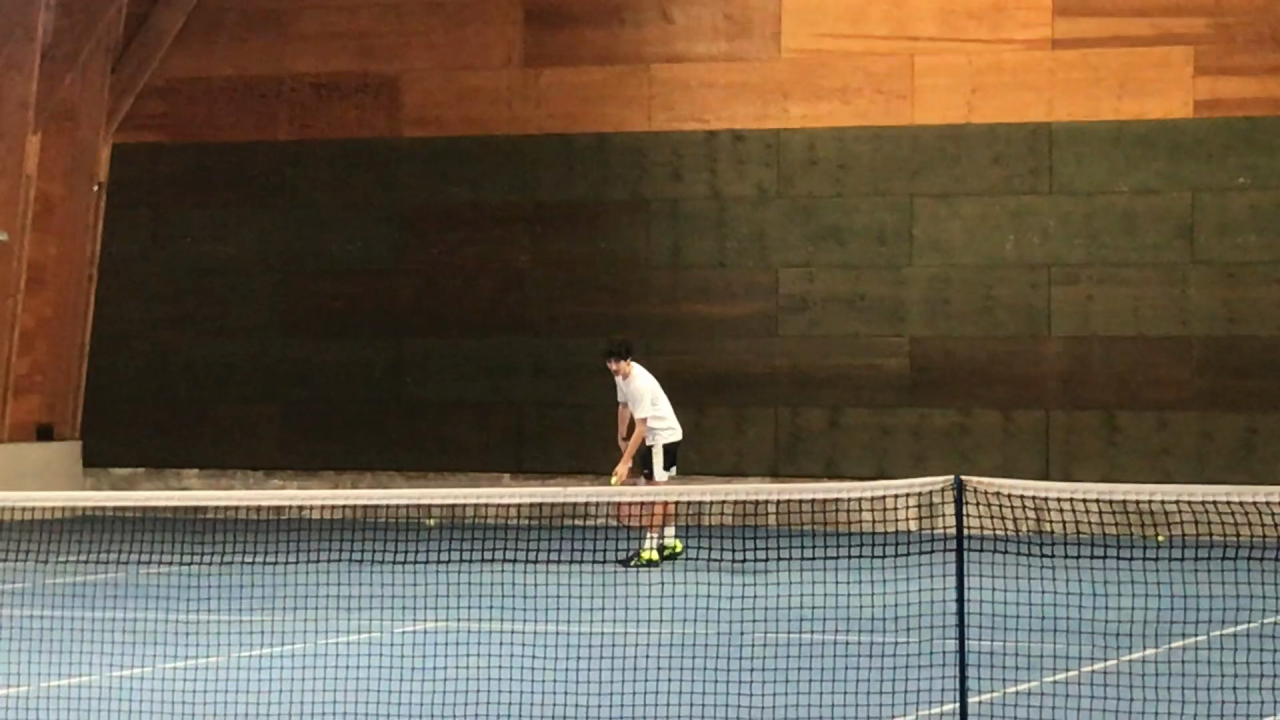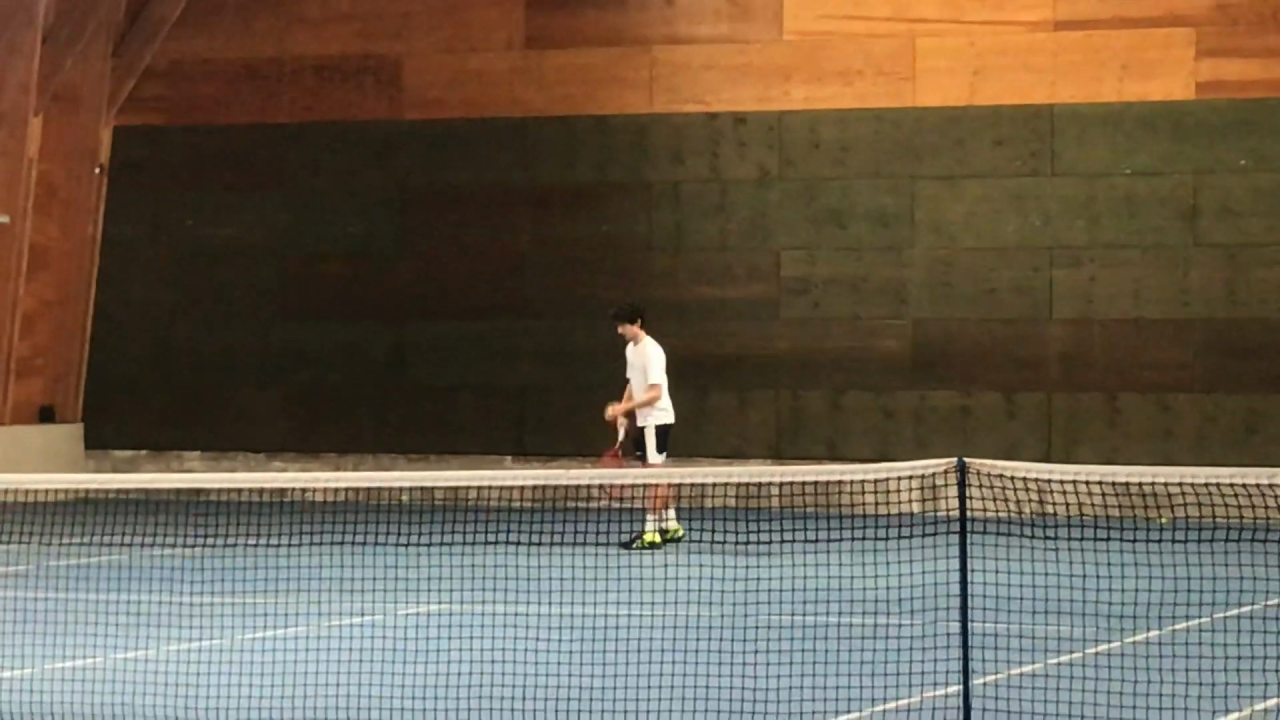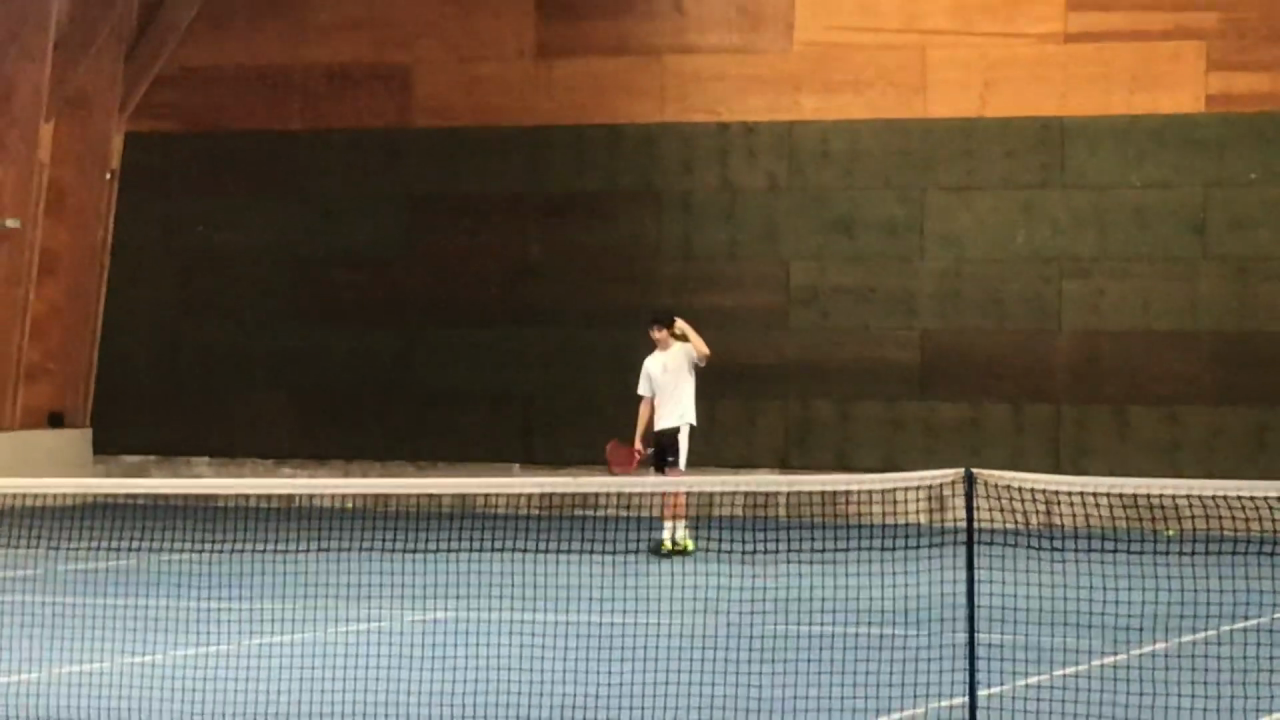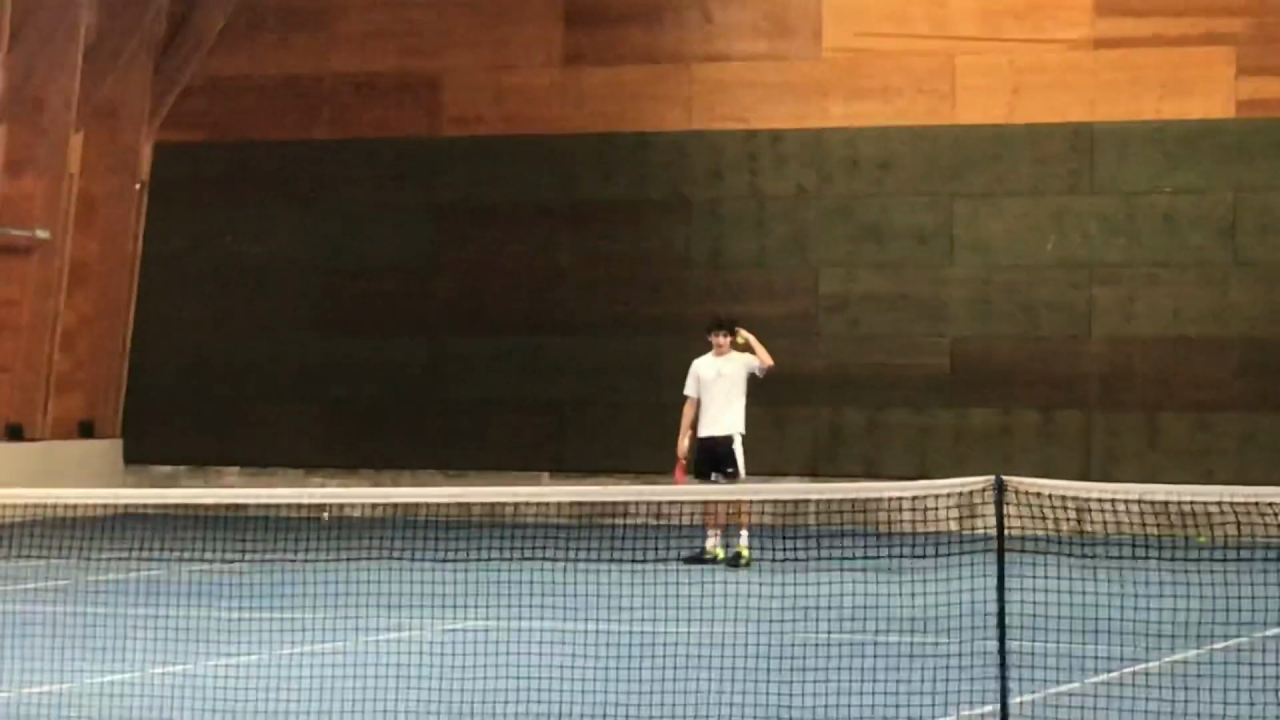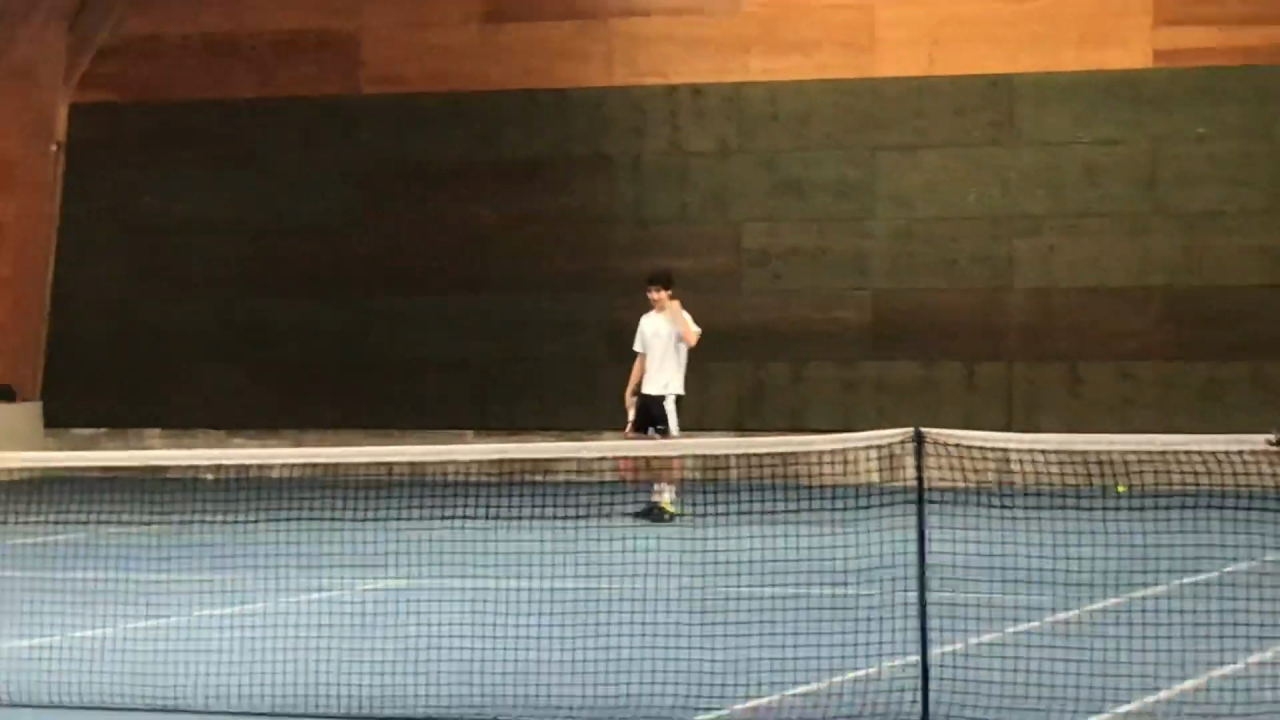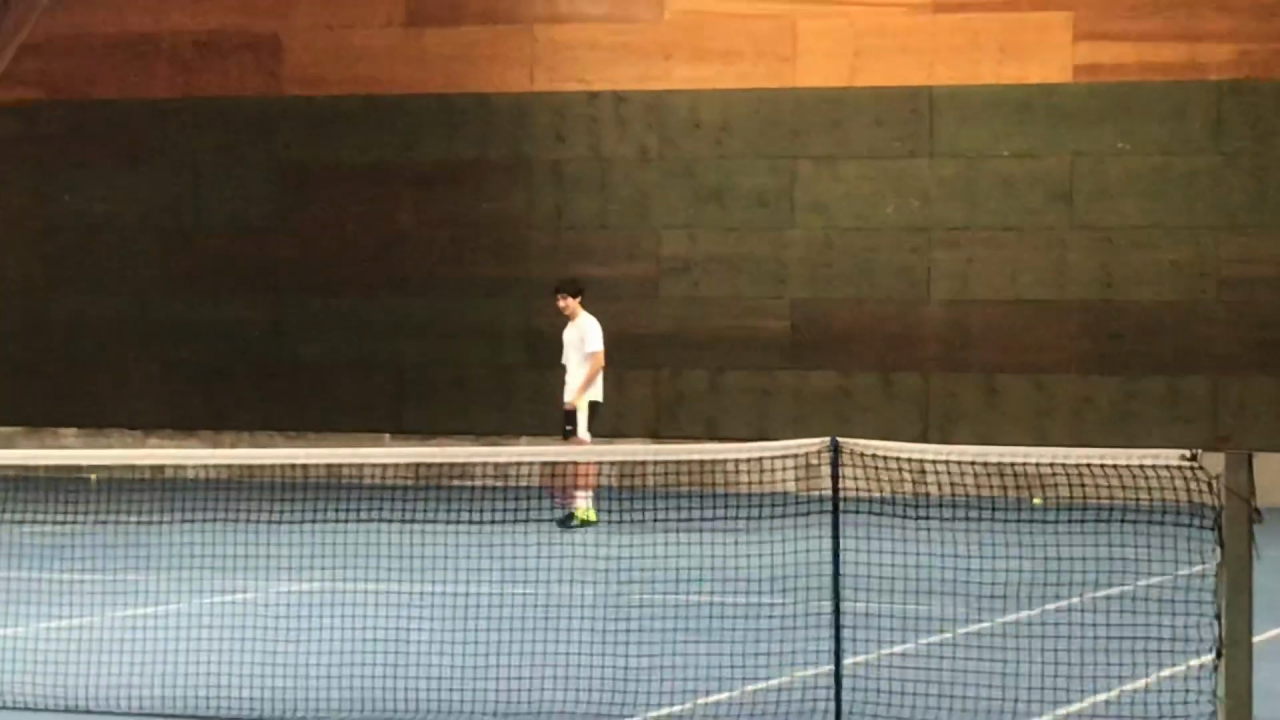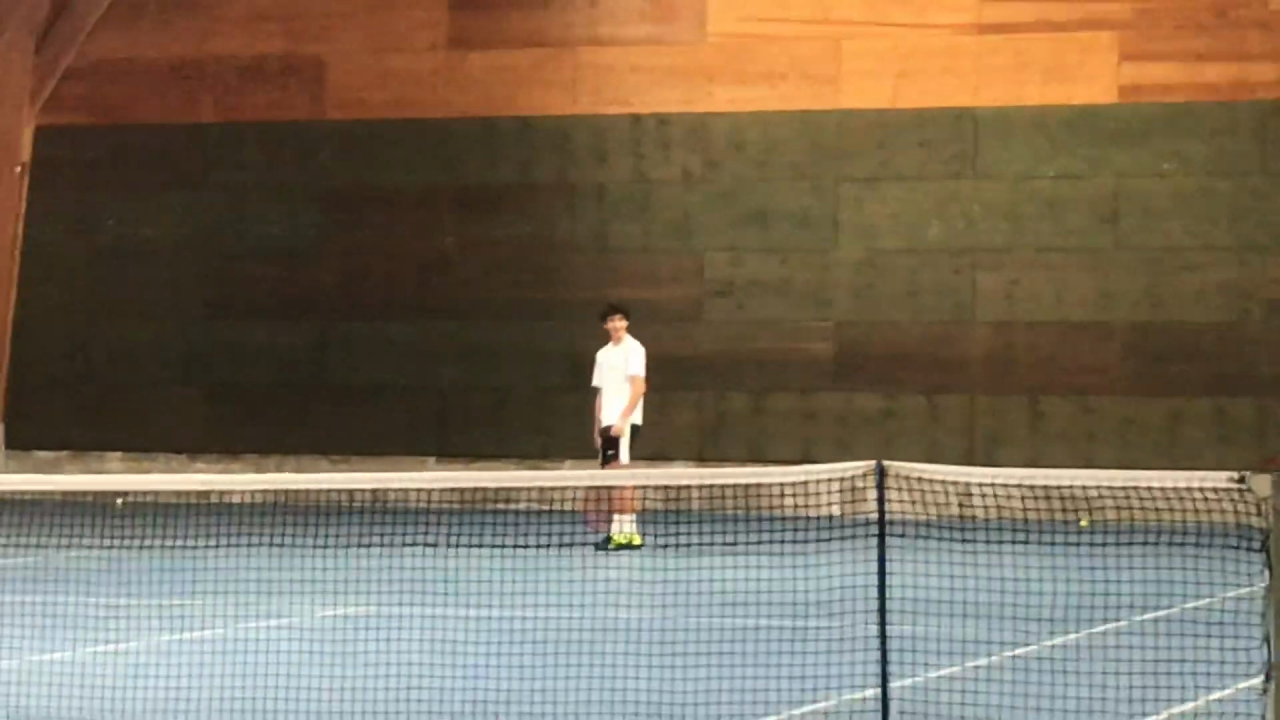
dt=0.7s
person 1, frame 1
left shoulder: (640, 384)
right shoulder: (622, 375)
left elbow: (640, 429)
right elbow: (623, 406)
left wrist: (624, 463)
right wrist: (621, 438)
left hip: (663, 436)
right hip: (662, 435)
left ankle: (650, 550)
right ankle: (670, 543)
person 1, frame 2
left shoulder: (652, 351)
right shoulder: (630, 349)
left elbow: (656, 394)
left wrist: (623, 408)
right wrist: (622, 412)
left hip: (657, 419)
right hip: (645, 420)
left ankle: (651, 533)
right ankle: (671, 526)
person 1, frame 3
left shoulder: (684, 351)
right shoulder: (649, 362)
left elbow: (705, 353)
right elbow: (646, 402)
left wrist: (686, 328)
right wrist: (638, 437)
left hip: (680, 424)
right hip: (660, 427)
left knee: (674, 479)
left ankle: (667, 539)
right ankle: (681, 539)
person 1, frame 4
left shoulder: (742, 360)
right shoulder: (699, 364)
left elbow: (767, 363)
right elbow: (691, 403)
left wrist: (749, 337)
right wrist: (682, 438)
left hip: (730, 434)
right hip: (705, 436)
left ankle: (743, 548)
right ankle: (712, 547)
person 1, frame 5
left shoulder: (680, 317)
right shoulder: (645, 320)
left elbow: (692, 340)
left wrist: (676, 312)
right wrist: (629, 390)
left hip: (668, 392)
right hip: (647, 391)
left ankle: (668, 503)
right ankle: (658, 499)
person 1, frame 6
left shoulder: (589, 324)
right shoulder: (568, 328)
left elbow: (598, 362)
left wrist: (579, 394)
right wrist: (570, 397)
left hip: (586, 398)
right hip: (573, 398)
left ankle: (580, 509)
right ankle: (585, 509)
person 1, frame 7
left shoulder: (633, 348)
right shoulder: (602, 353)
left elbow: (639, 387)
left wrist: (622, 419)
right wrist: (597, 427)
left hip: (625, 422)
right hip: (608, 422)
left ankle: (620, 532)
right ankle: (629, 532)
